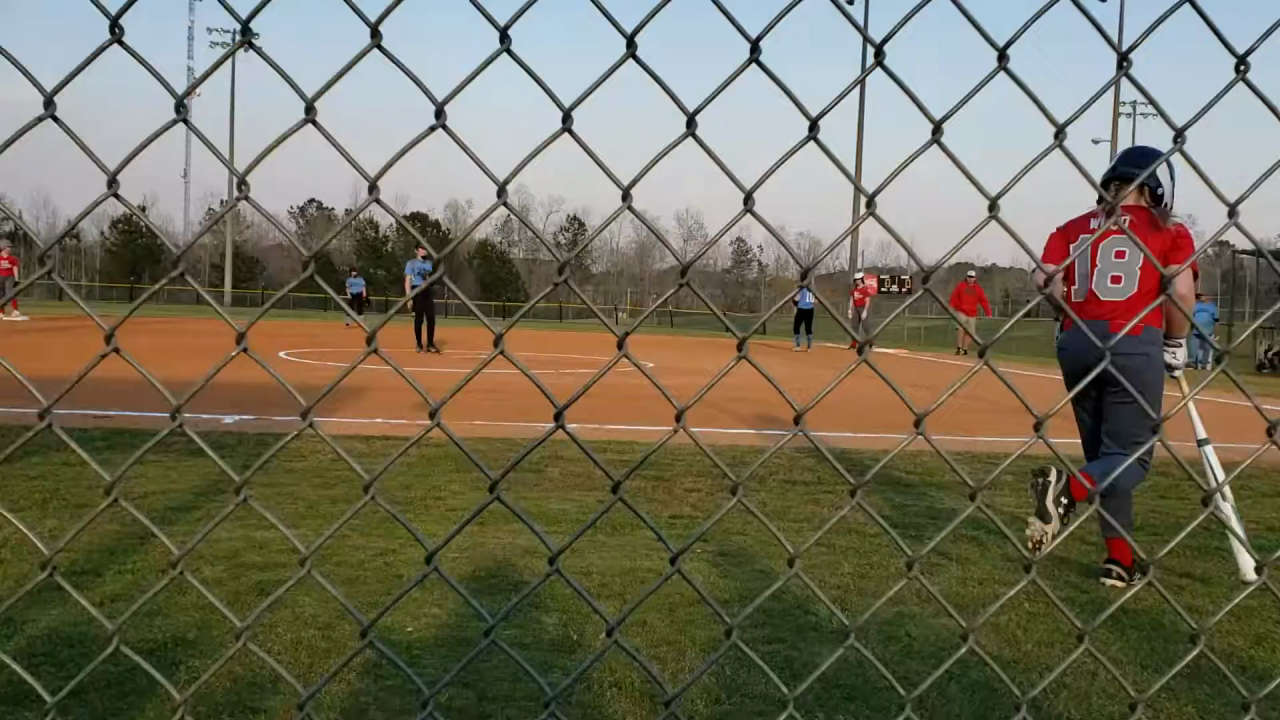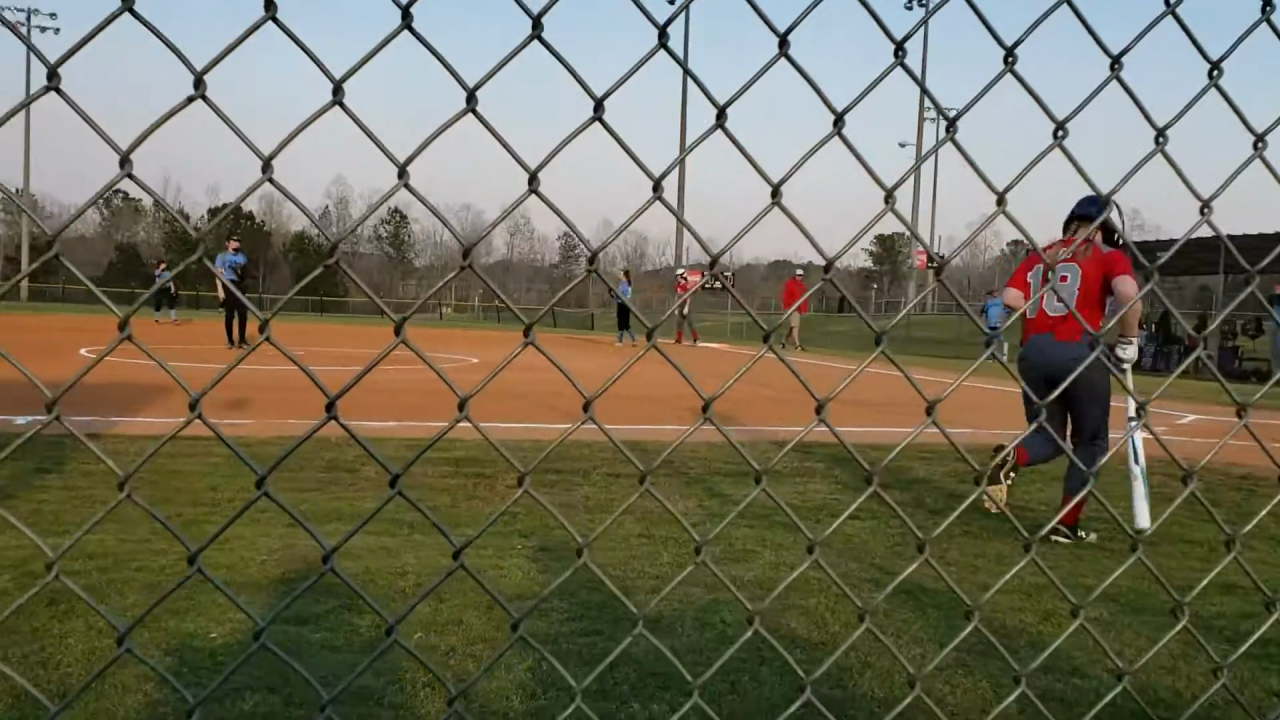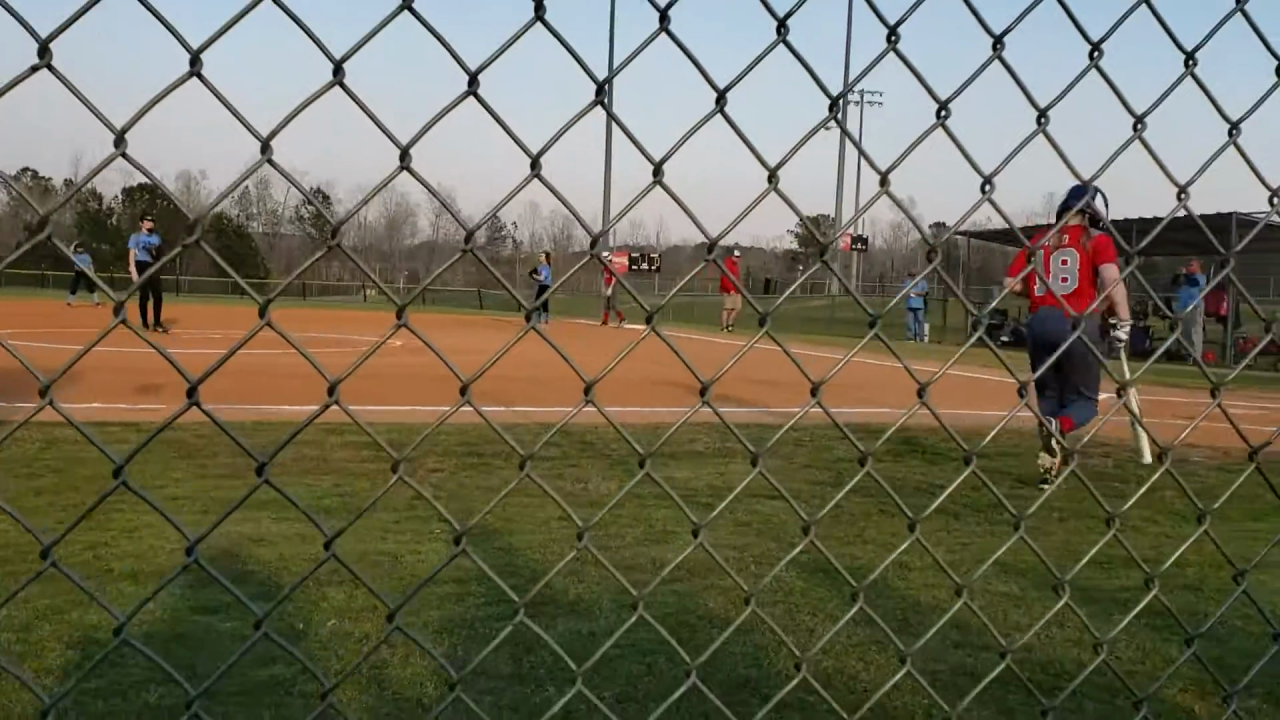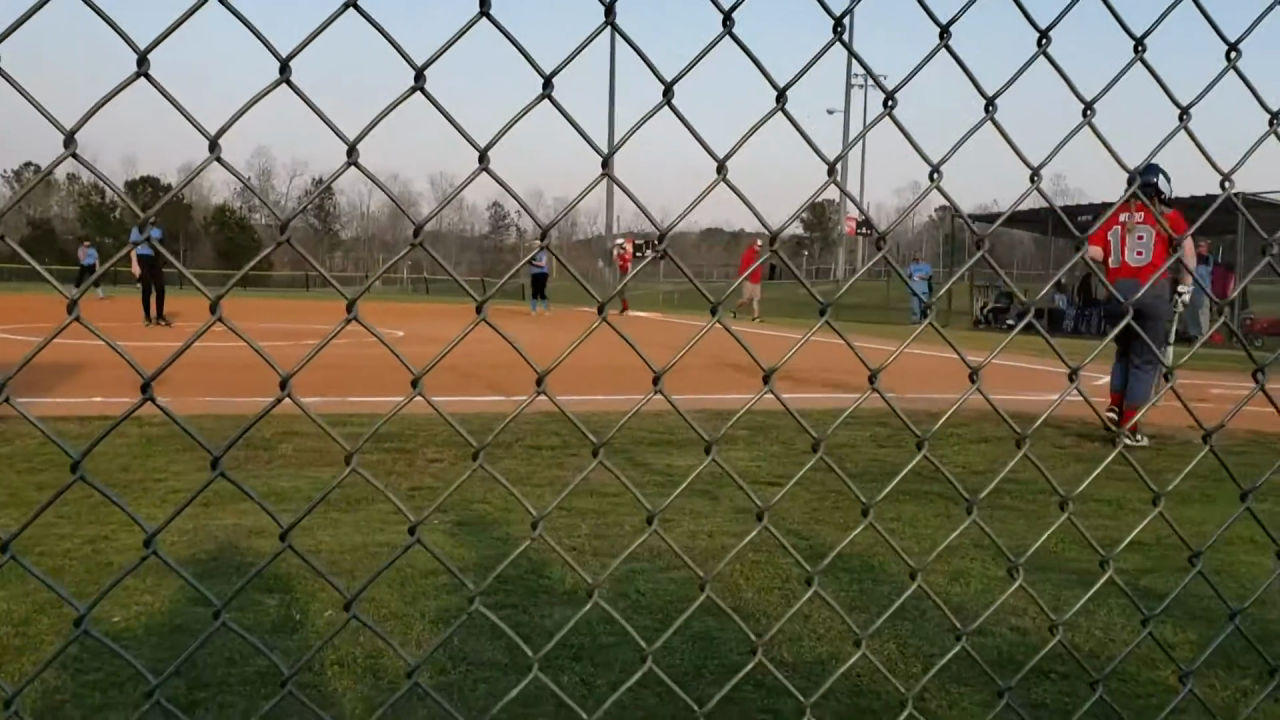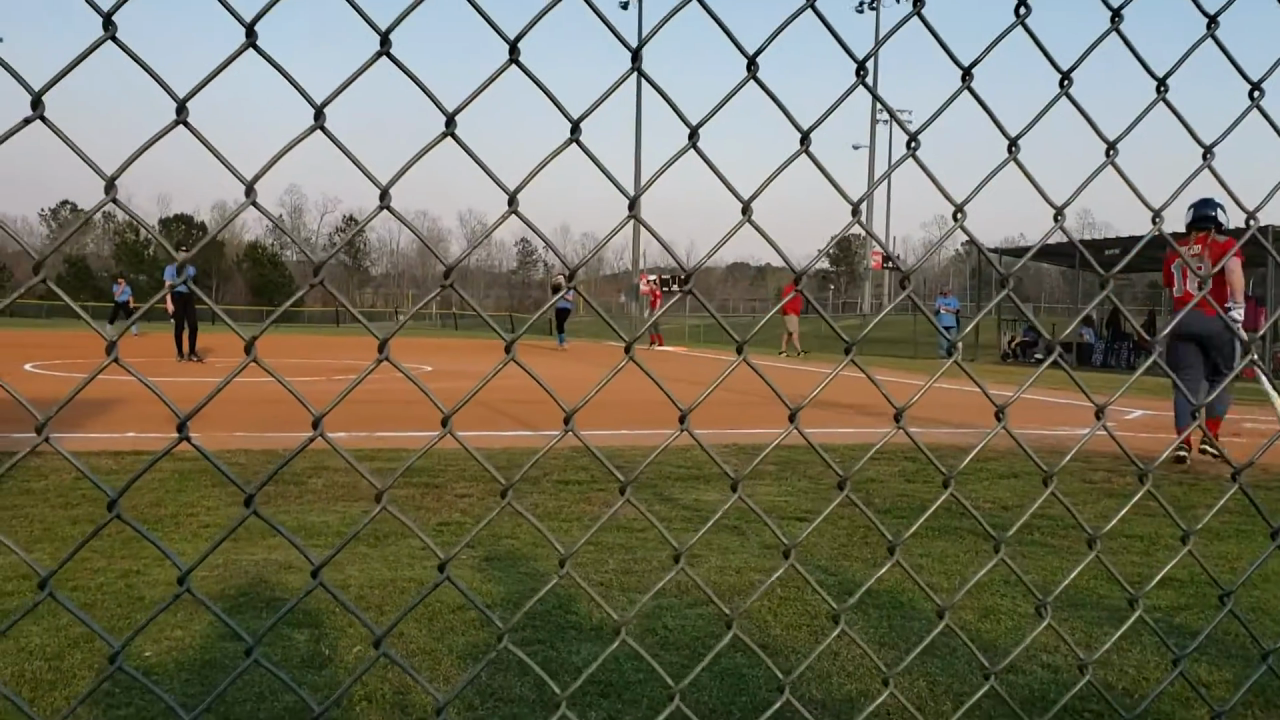
dt=0.4s
person 1, frame 1
left shoulder: (1074, 228)
right shoulder: (1168, 230)
left elbow: (1046, 279)
right elbow: (1181, 290)
right wrist: (1178, 342)
left hip: (1076, 343)
right hip: (1134, 347)
left knee: (1103, 450)
right knee: (1128, 460)
left ankle: (1122, 562)
right ankle: (1067, 488)
person 1, frame 2
left shoulder: (1038, 257)
right shoulder: (1111, 256)
left elbow: (1010, 299)
right elbow: (1128, 294)
right wrist: (1129, 339)
left hip: (1033, 350)
right hip: (1080, 352)
left knee: (1049, 433)
right knee: (1091, 440)
left ankle: (1011, 459)
right ankle: (1067, 523)
person 1, frame 3
left shoulder: (1038, 241)
right shoulder: (1099, 240)
left elbow: (1012, 283)
right elbow: (1111, 279)
right wrist: (1124, 321)
left hip: (1039, 323)
right hip: (1079, 323)
left knee: (1051, 400)
right knee: (1085, 404)
left ankle: (1048, 472)
right ankle: (1059, 432)
person 1, frame 4
left shoulder: (1113, 217)
right shoulder: (1169, 216)
left elbow: (1092, 252)
right elbow: (1188, 248)
right wrist: (1185, 284)
left hip: (1117, 292)
right hip: (1153, 294)
left knee: (1125, 355)
right knee: (1146, 363)
left ankle: (1115, 407)
right ankle: (1130, 428)
person 1, frame 5
left shoulder: (1175, 250)
right shoulder: (1225, 245)
left elbow: (1169, 286)
right elbow: (1233, 268)
right wrist: (1237, 305)
left hip: (1183, 321)
right hip: (1215, 321)
left knee: (1186, 385)
right knee: (1219, 382)
left ankle: (1182, 444)
right ankle: (1210, 436)
